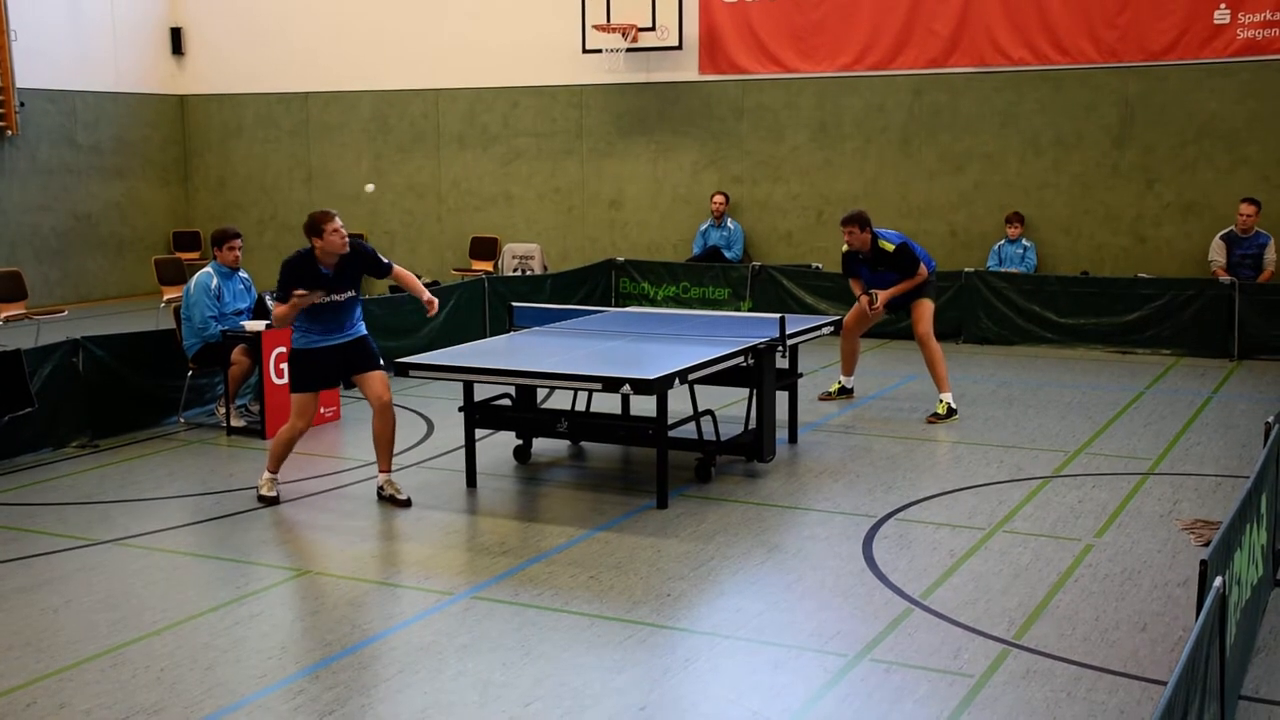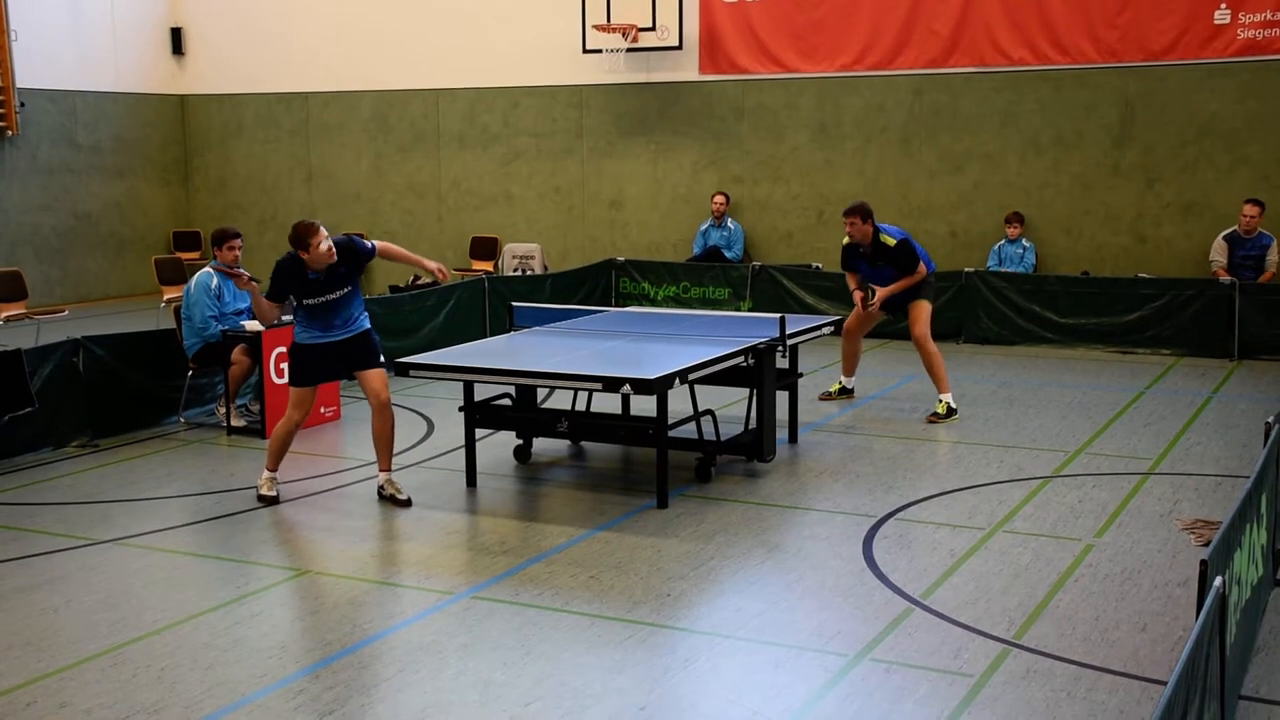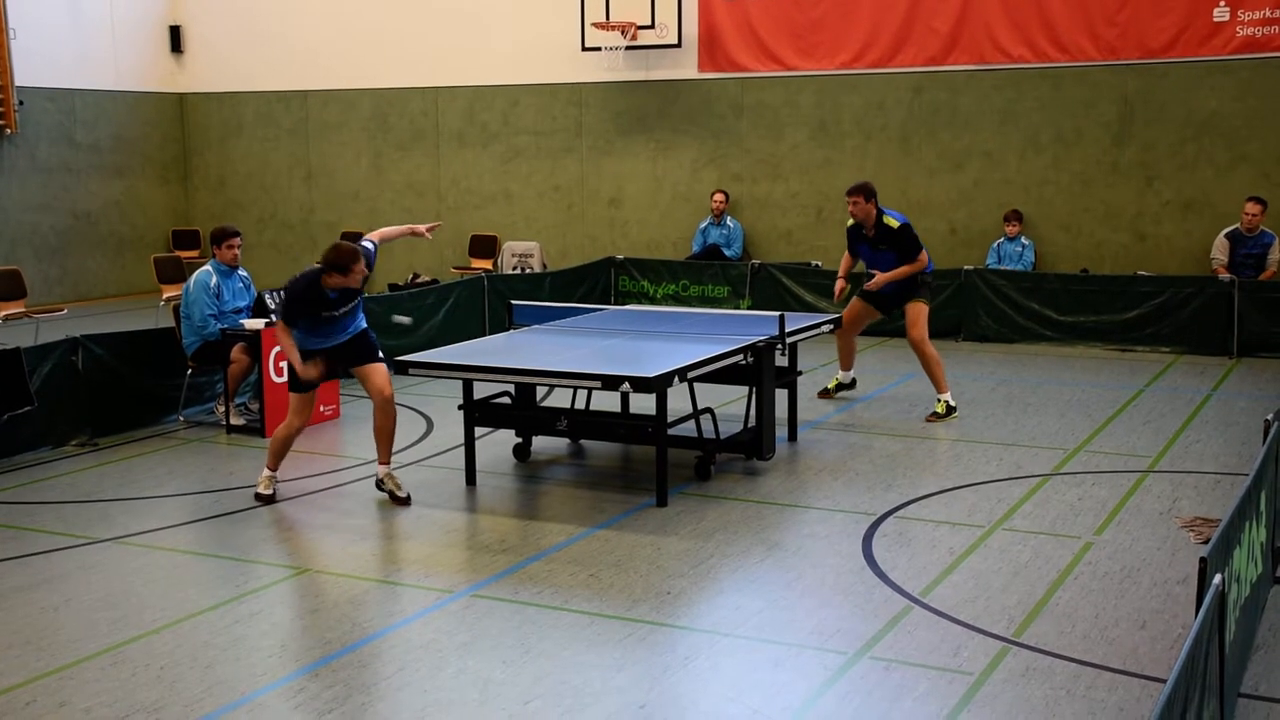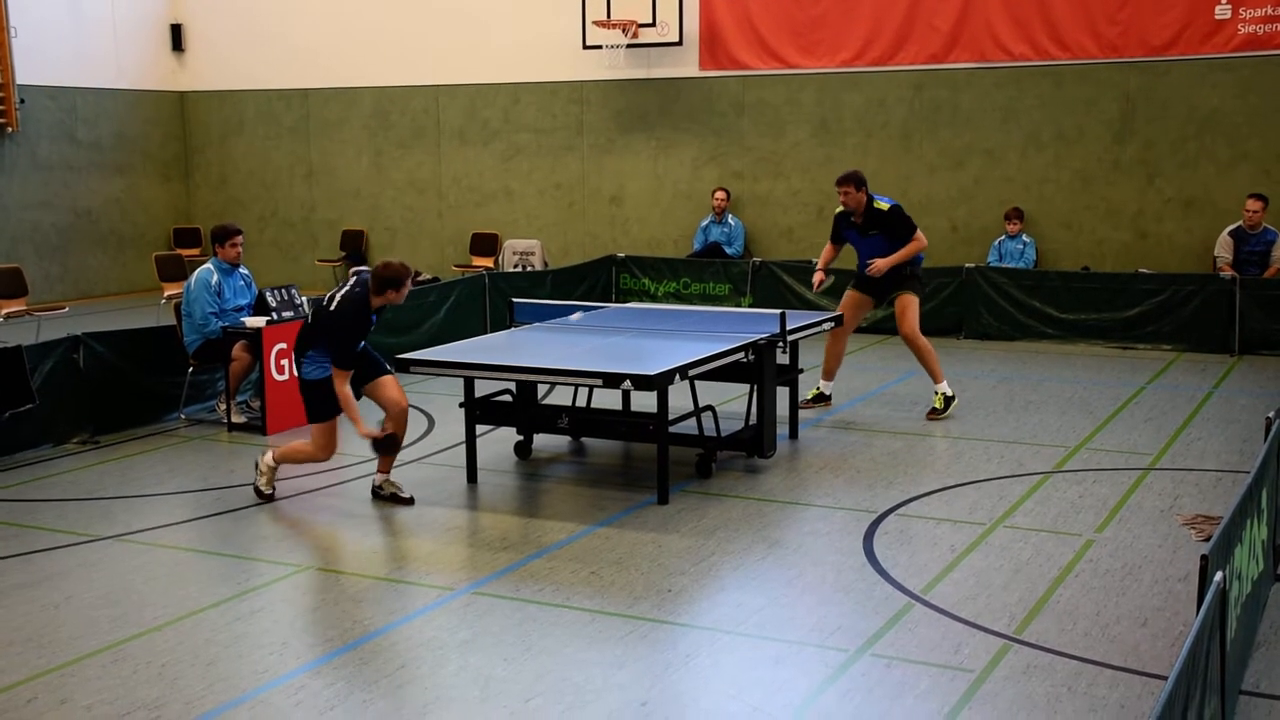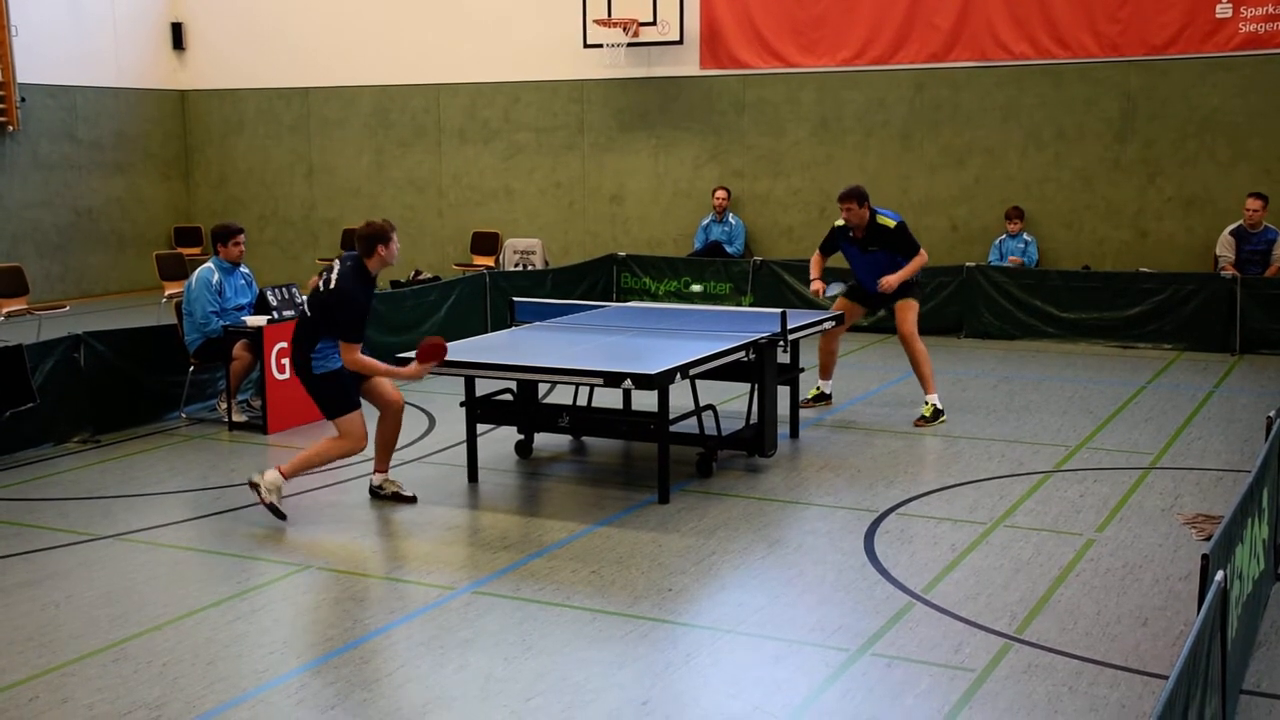
dt=0.2s
person 1, frame 1
left shoulder: (358, 252)
right shoulder: (295, 265)
left elbow: (398, 273)
right elbow: (278, 320)
left wrist: (425, 295)
right wrist: (294, 305)
left hip: (353, 337)
right hip: (310, 346)
left knee: (383, 401)
right knee: (299, 424)
left ankle: (384, 480)
right ankle: (269, 476)
person 1, frame 2
left shoulder: (348, 247)
right shoulder: (287, 268)
left elbow: (381, 248)
right elbow: (268, 318)
left wrist: (425, 264)
right wrist: (254, 294)
left hip: (356, 333)
right hip: (311, 341)
left knee: (381, 399)
right knee: (295, 416)
left ankle: (385, 480)
right ankle: (268, 476)
person 1, frame 3
left shoulder: (360, 257)
right shoulder: (302, 290)
left elbow: (376, 236)
right elbow: (283, 332)
left wrist: (413, 229)
right wrist: (299, 366)
left hip: (353, 334)
right hip: (311, 346)
left knee: (384, 395)
right knee: (297, 422)
left ankle: (384, 473)
right ankle: (269, 474)
person 1, frame 4
left shoulder: (367, 279)
right shoulder: (348, 323)
left elbow: (356, 271)
right elbow: (341, 383)
right wrist: (360, 426)
left hip: (353, 352)
right hip: (319, 364)
left knee: (399, 407)
right knee: (323, 450)
left ankle: (382, 481)
right ankle: (269, 462)
person 1, frame 5
left shoulder: (350, 260)
right shoulder: (354, 296)
left elbow: (314, 285)
right elbow: (352, 360)
right wrist: (403, 373)
left hip: (333, 346)
right hip: (319, 359)
left knee: (394, 404)
right knee: (355, 440)
left ankle: (381, 480)
right ankle: (272, 480)
person 2, frame 1
left shoulder: (894, 247)
right shoulder: (848, 252)
left elbow: (921, 273)
right elbow: (854, 278)
left wrist: (889, 294)
right wrist: (861, 296)
left hip: (918, 282)
right hip: (881, 288)
left knee: (923, 334)
right knee: (848, 327)
left ankle: (947, 402)
right ankle: (846, 385)
person 2, frame 2
left shoulder: (895, 242)
right shoulder: (849, 245)
left elbow: (920, 272)
right elbow: (851, 272)
left wrist: (887, 292)
right wrist: (855, 291)
left hip: (917, 283)
right hip: (880, 288)
left knee: (920, 336)
right knee: (849, 330)
left ankle: (947, 402)
right ankle: (846, 385)
person 2, frame 3
left shoulder: (897, 226)
right shoulder: (853, 227)
left elbow: (922, 261)
right elbow: (851, 255)
left wrist: (887, 277)
right wrist: (842, 277)
left hip: (913, 282)
right hip: (879, 283)
left knee: (917, 338)
right knee: (843, 327)
left ankle: (946, 400)
right ankle: (845, 379)
person 2, frame 4
left shoulder: (888, 211)
right shoulder: (842, 216)
left elbow: (920, 242)
right elbow: (833, 245)
left wrist: (889, 261)
right wrist: (820, 269)
left hip: (903, 272)
right hip: (869, 274)
left knee: (908, 332)
right knee: (838, 327)
left ankle: (943, 391)
right ankle: (824, 391)
person 2, frame 5
left shoulder: (891, 226)
right shoulder: (840, 229)
left elbow: (922, 257)
right elbow: (819, 255)
left wrist: (898, 277)
right wrist: (816, 279)
left hip: (902, 284)
right hip: (864, 285)
left knee: (907, 333)
right knee: (828, 328)
left ankle: (933, 403)
right ankle: (824, 390)
person 3, frame 1
left shoulder: (242, 276)
right shoulder: (204, 281)
left elbow: (255, 312)
right elbow: (206, 329)
left hip: (238, 338)
right hip: (205, 345)
right knee: (245, 356)
left ankle: (258, 401)
right ankle: (225, 405)
person 3, frame 2
right shoulder: (204, 281)
left elbow: (255, 312)
right elbow: (206, 329)
left hip: (239, 339)
right hip: (205, 344)
right knee: (245, 356)
left ankle: (258, 401)
right ankle: (225, 405)
person 3, frame 3
left shoulder: (242, 275)
right shoulder: (203, 279)
left elbow: (254, 311)
right elbow: (206, 327)
left hip: (238, 337)
right hip: (204, 343)
right knee: (244, 354)
left ankle: (258, 399)
right ankle: (224, 404)
person 3, frame 4
left shoulder: (243, 273)
right shoulder: (204, 278)
left elbow: (255, 308)
right elbow: (207, 325)
right hip: (205, 341)
right knee: (245, 352)
left ankle: (259, 397)
right ankle: (226, 401)
person 3, frame 5
left shoulder: (243, 272)
right shoulder: (205, 277)
left elbow: (257, 307)
right elbow: (208, 324)
right hip: (206, 340)
right knee: (246, 351)
left ankle: (260, 396)
right ankle: (227, 400)
